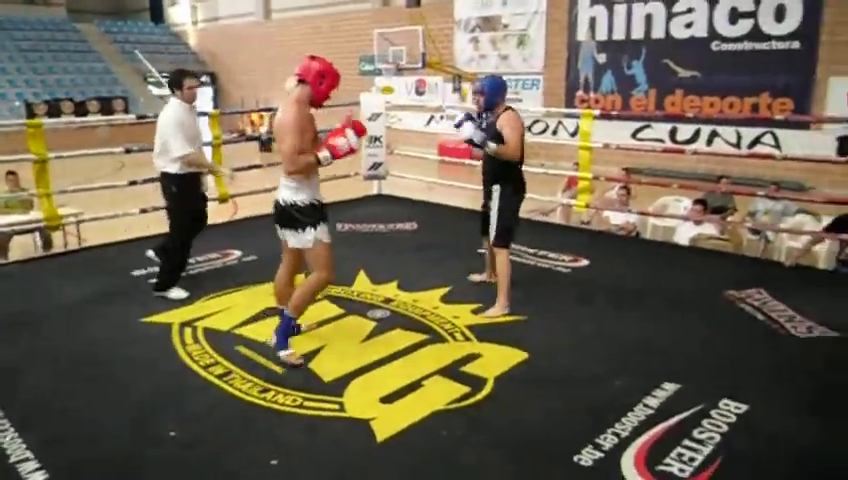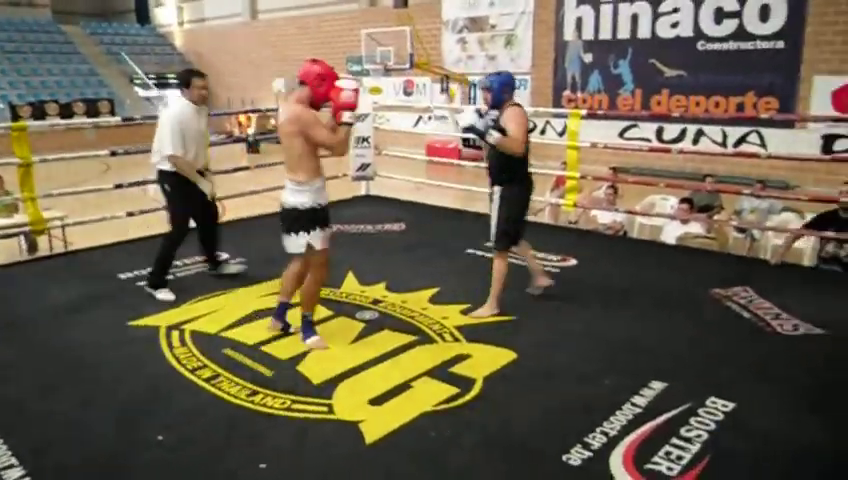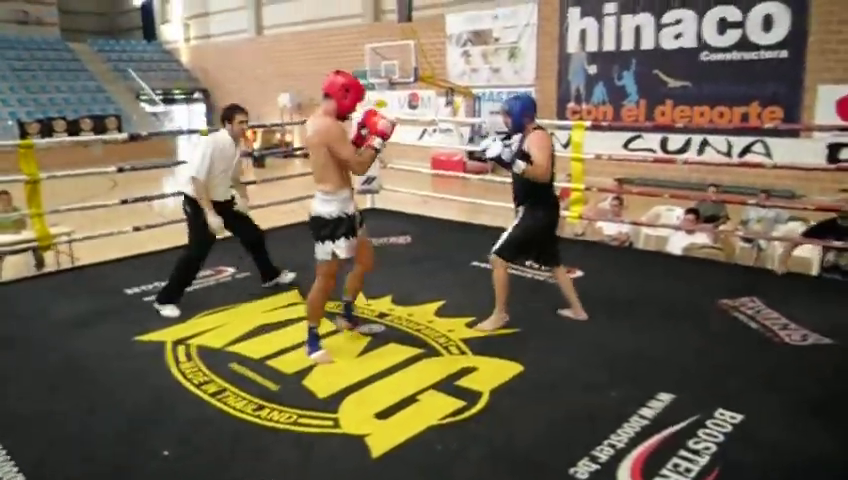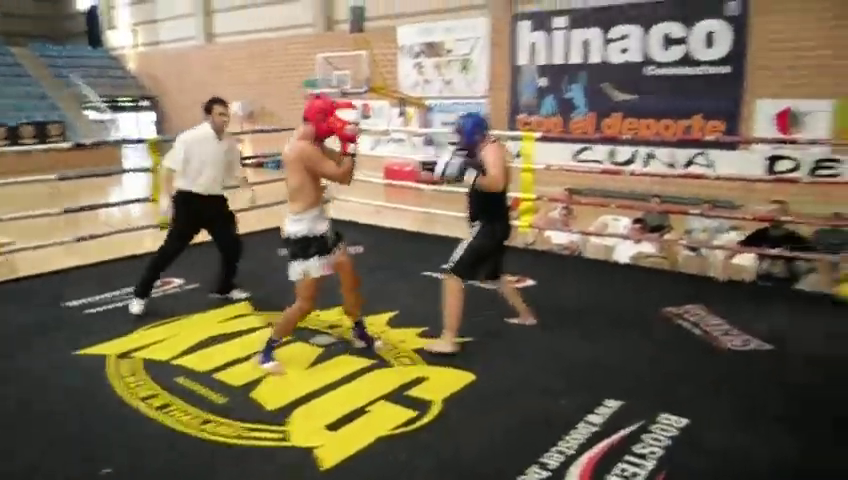
dt=0.2s
person 1, frame 1
left shoulder: (297, 108)
right shoulder: (293, 113)
left elbow: (308, 149)
right elbow: (292, 164)
left wrist: (338, 138)
right wrist: (330, 152)
left hip: (291, 198)
right hip: (300, 200)
left knee: (290, 263)
right knee: (323, 272)
left ankle: (285, 322)
right ankle: (282, 335)
person 1, frame 2
left shoulder: (292, 108)
right shoulder: (299, 114)
left elbow: (322, 139)
right elbow: (338, 147)
left wrist: (339, 109)
right wrist: (346, 112)
left hip: (300, 198)
right hip: (306, 202)
left knee: (303, 262)
right knee: (316, 270)
left ankle: (279, 317)
right ankle: (307, 328)
person 1, frame 3
left shoulder: (319, 121)
right shoulder: (328, 126)
left elbow: (345, 156)
right elbow: (359, 165)
left wrist: (362, 134)
right wrist: (378, 138)
left hip: (342, 207)
right hip: (332, 211)
left knee: (365, 261)
right knee: (326, 280)
left ankle: (347, 314)
right ankle: (313, 342)
person 1, frame 4
left shoulder: (313, 144)
right shoulder: (303, 149)
left elbow: (335, 163)
right elbow: (343, 176)
left wrist: (345, 142)
right wrist: (349, 143)
left hip: (320, 226)
right hip: (304, 232)
left knee: (351, 279)
right knee: (305, 303)
left ankle: (360, 334)
right ankle: (267, 352)
person 2, frame 1
left shoulder: (509, 117)
right shoulder: (490, 117)
left elbow: (514, 153)
left wrist: (485, 143)
right wrist: (473, 134)
left hip: (507, 188)
right hip: (495, 186)
left knee: (500, 244)
right knee: (488, 235)
left ankle: (503, 303)
right ankle: (490, 274)
person 2, frame 2
left shoulder: (513, 113)
right shoulder: (501, 113)
left elbow: (517, 148)
right elbow: (499, 146)
left wrist: (486, 133)
right wrist: (483, 129)
left hip: (509, 189)
right hip: (508, 186)
left knee: (500, 248)
right knee: (514, 238)
left ankle: (492, 304)
right ankle: (540, 277)
person 2, frame 3
left shoulder: (538, 137)
right shoulder: (524, 137)
left elbow: (543, 175)
right elbow: (521, 166)
left wrist: (512, 162)
right wrist: (500, 154)
left hip: (535, 211)
right hip: (542, 209)
left knee: (498, 258)
right knee: (552, 262)
left ankle: (499, 315)
right ankle: (577, 310)
person 2, frame 4
left shoulder: (492, 150)
right shoulder: (479, 152)
left elbow: (498, 184)
left wrist: (468, 173)
left hip: (488, 226)
right hip: (491, 224)
left knee: (453, 275)
right knee: (495, 275)
left ankle: (448, 339)
right ankle: (525, 315)
person 3, frame 1
left shoulder: (188, 110)
right shoulder: (172, 116)
right elbow: (185, 155)
left wrist: (202, 172)
right wrist: (216, 169)
left hip: (190, 176)
right hip: (177, 179)
left knee: (198, 221)
right knee: (182, 231)
left ankle: (161, 253)
right ankle: (165, 285)
person 3, frame 2
left shoulder: (201, 110)
right shoulder: (175, 115)
right elbow: (174, 157)
left wrist: (206, 173)
right wrist: (200, 181)
left hip: (195, 173)
right hip: (173, 177)
left knee: (209, 216)
right knee: (179, 229)
left ankle: (216, 264)
right ankle: (156, 283)
person 3, frame 3
left shoulder: (237, 147)
right shoulder: (211, 144)
right elbow: (197, 180)
left wrist: (244, 198)
right wrist: (210, 214)
left hip: (223, 201)
right hip: (199, 203)
left knee: (253, 235)
right knee: (197, 251)
left ankle: (271, 275)
right ankle: (166, 299)
person 3, frame 4
left shoulder: (229, 143)
right shoulder: (190, 137)
left elbow: (236, 172)
right elbow: (170, 167)
left wrist: (248, 189)
right wrist: (165, 197)
left hip: (214, 200)
right hip: (188, 199)
left knee: (231, 243)
right knee: (172, 247)
left ankle: (225, 288)
right ankle: (141, 294)
